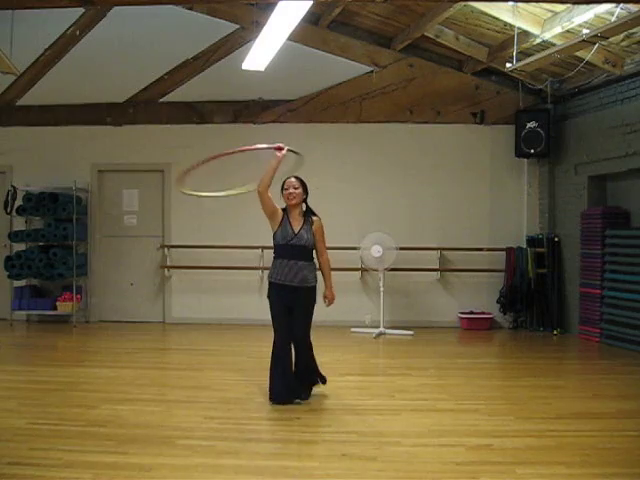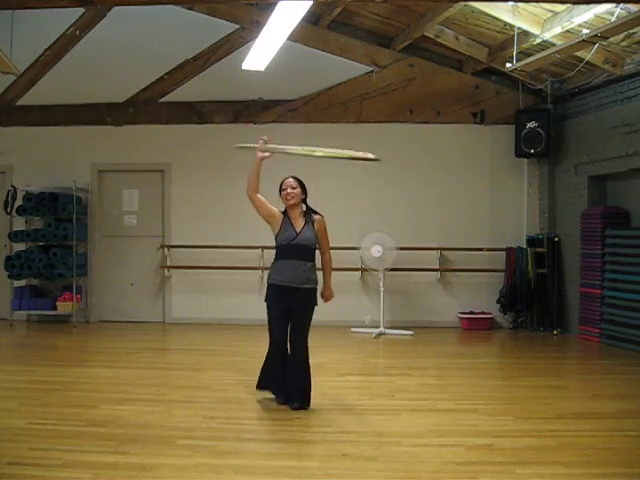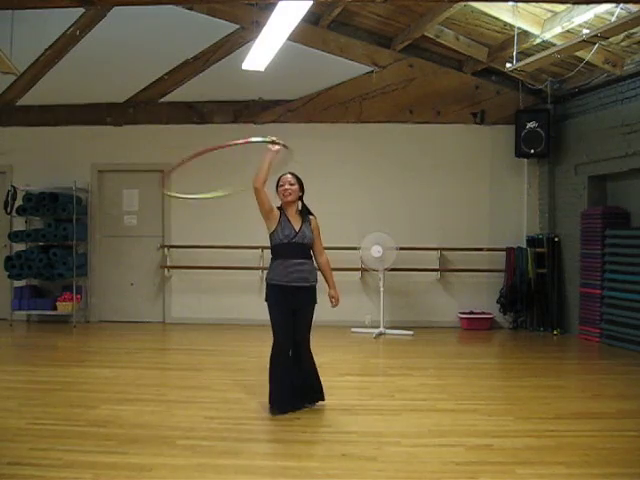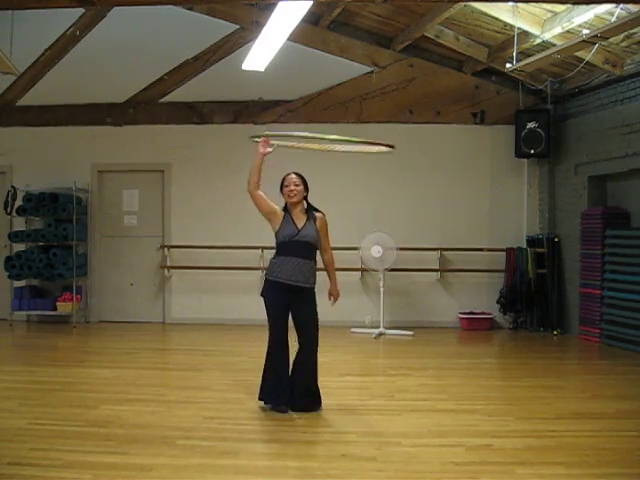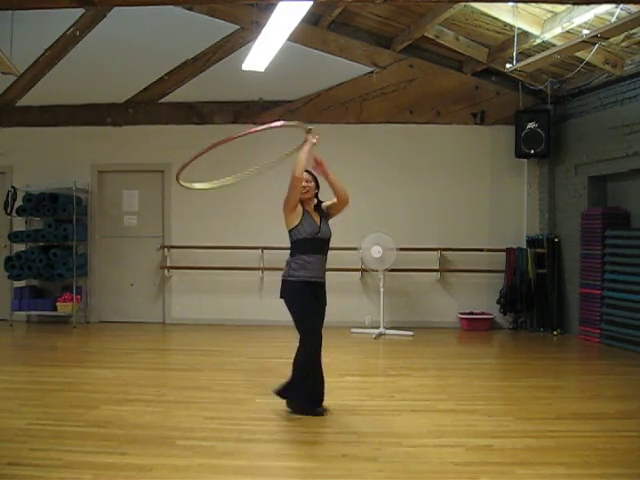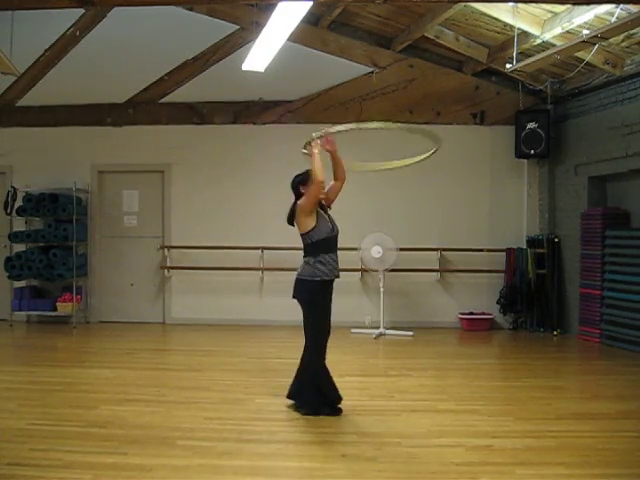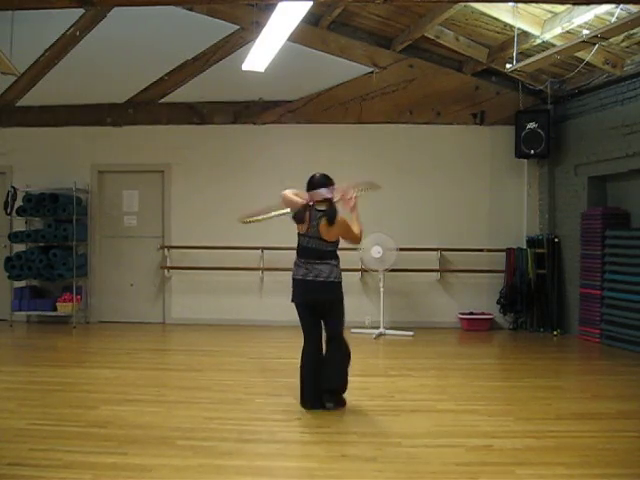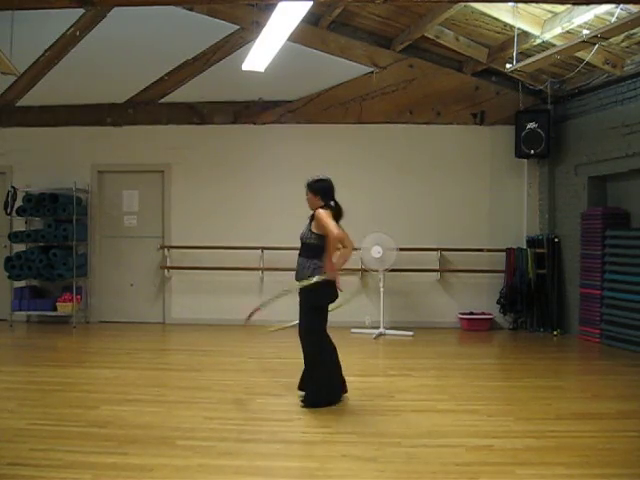
dt=0.4s
person 1, frame 1
left shoulder: (314, 222)
right shoulder: (276, 216)
left elbow: (322, 255)
right elbow: (262, 190)
left wrist: (328, 287)
right wrist: (278, 159)
left hip: (305, 288)
right hip: (278, 287)
left knee: (301, 338)
right knee: (282, 339)
left ankle: (306, 381)
right ankle: (283, 391)
person 1, frame 2
left shoulder: (316, 220)
right shoulder: (277, 219)
left elbow: (326, 253)
right elbow: (252, 193)
left wrist: (327, 284)
right wrist: (259, 160)
left hip: (305, 291)
right hip: (278, 289)
left knee: (299, 343)
right knee: (277, 340)
left ankle: (298, 395)
right ankle: (279, 387)
person 1, frame 3
left shoulder: (311, 220)
right shoulder: (273, 216)
left elbow: (320, 255)
right elbow: (258, 187)
left wrist: (331, 286)
right wrist: (271, 154)
left hip: (305, 289)
right hip: (278, 288)
left knee: (301, 342)
right knee: (282, 343)
left ankle: (302, 395)
right ankle: (280, 400)
person 1, frame 4
left shoulder: (318, 218)
right shoulder: (277, 216)
left elbow: (326, 252)
right elbow: (252, 189)
left wrist: (333, 283)
right wrist: (261, 156)
left hip: (305, 290)
right hip: (277, 286)
left knee: (309, 343)
right knee: (278, 341)
left ankle: (303, 398)
right ankle: (276, 397)
person 1, frame 5
left shoulder: (325, 211)
right shoulder: (293, 211)
left elbow: (344, 198)
right elbow: (294, 176)
left wrist: (324, 170)
right wrist: (307, 146)
left hip: (318, 286)
right hip: (296, 285)
left knee: (312, 343)
right knee: (310, 341)
left ankle: (306, 398)
right ankle: (300, 397)
person 1, frame 6
left shoulder: (322, 207)
right shoulder: (304, 208)
left elbow: (340, 178)
right elbow: (318, 180)
left wrist: (332, 152)
right wrist: (315, 153)
left hip: (322, 284)
right hip: (312, 285)
left knee: (316, 342)
right knee: (317, 343)
left ankle: (304, 396)
right ankle: (315, 401)
person 1, frame 7
left shoulder: (302, 213)
right shoulder: (338, 221)
left elbow: (286, 194)
right elbow: (357, 238)
left wrist: (309, 197)
right wrist: (353, 210)
left hip: (302, 286)
right hip: (328, 287)
left knee: (311, 340)
right knee: (335, 339)
left ankle: (312, 397)
right ankle: (332, 392)
person 1, frame 8
left shoulder: (322, 214)
right shoulder: (326, 216)
left elbow: (336, 235)
right elbow: (348, 247)
left wrist: (330, 265)
right wrist: (334, 269)
left hip: (315, 286)
right hip: (319, 285)
left knee: (312, 338)
right knee: (315, 336)
left ankle: (322, 394)
right ankle: (330, 388)
